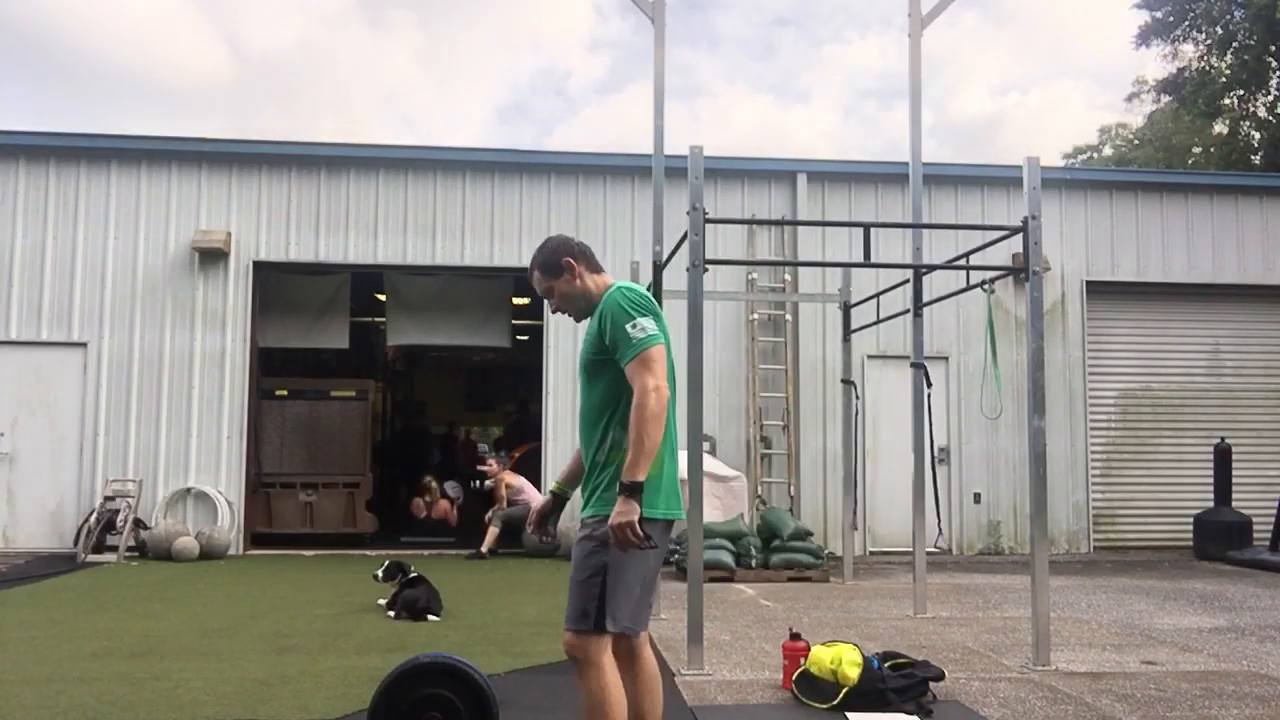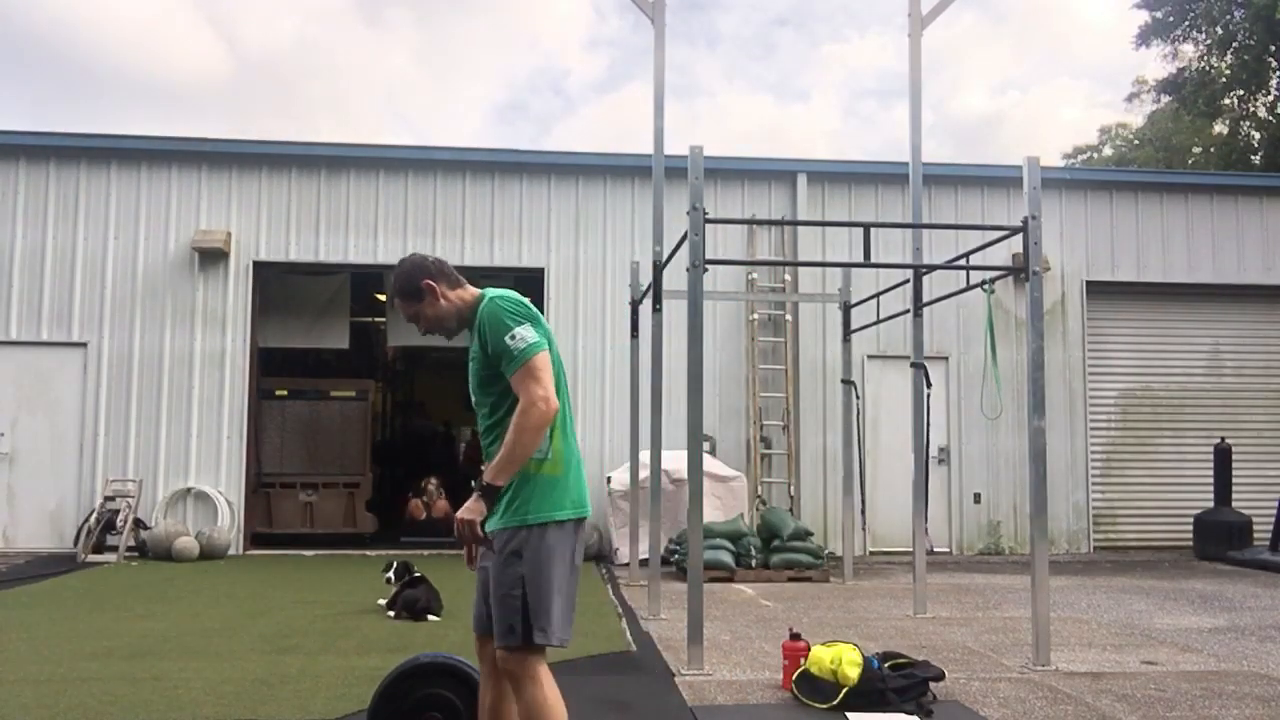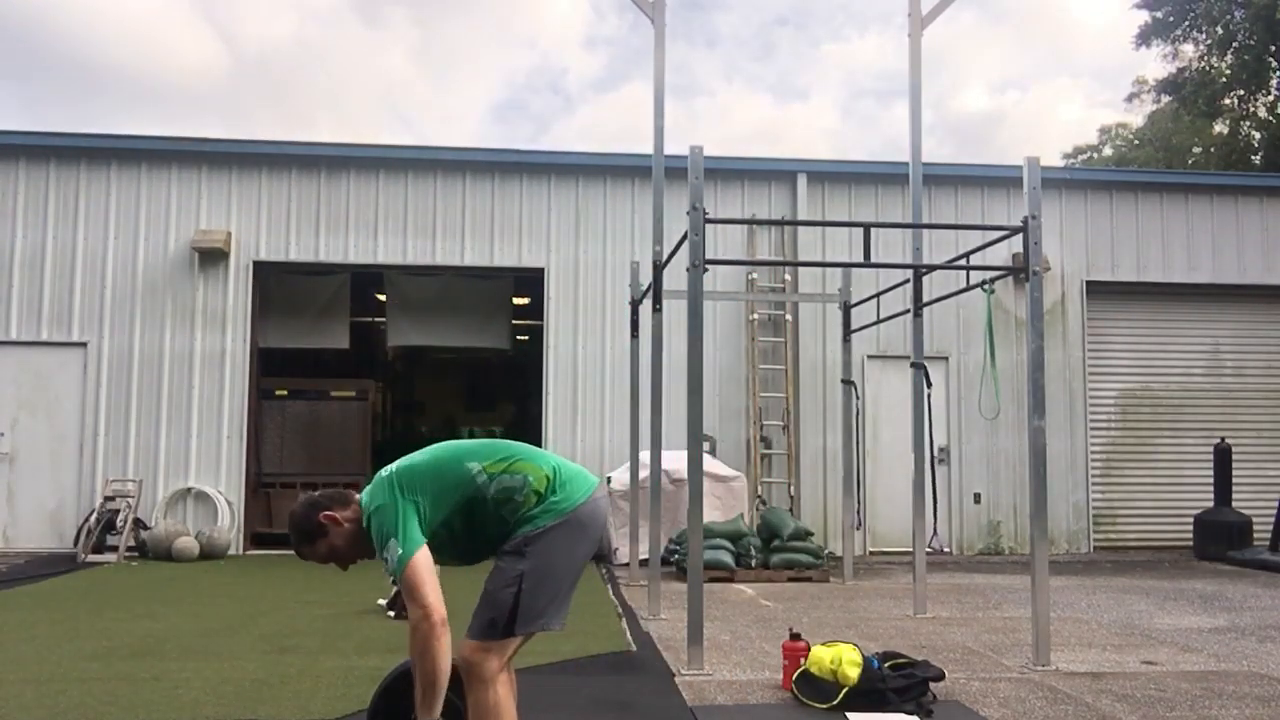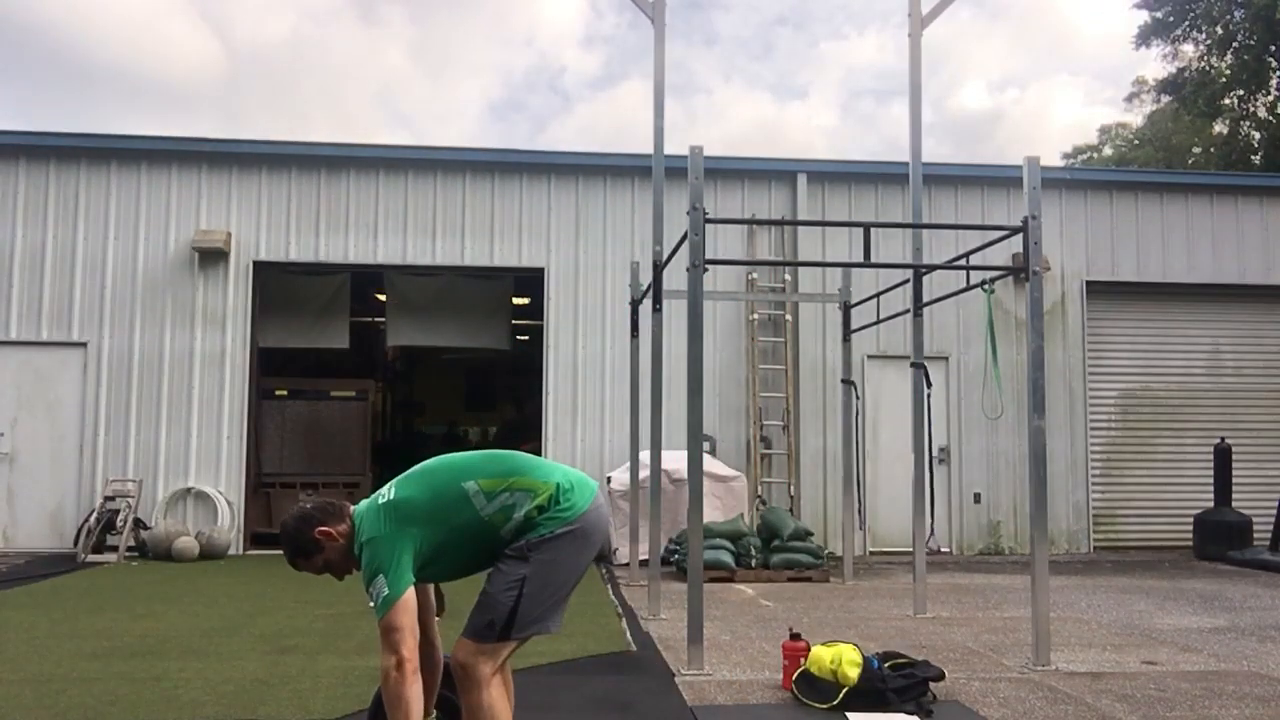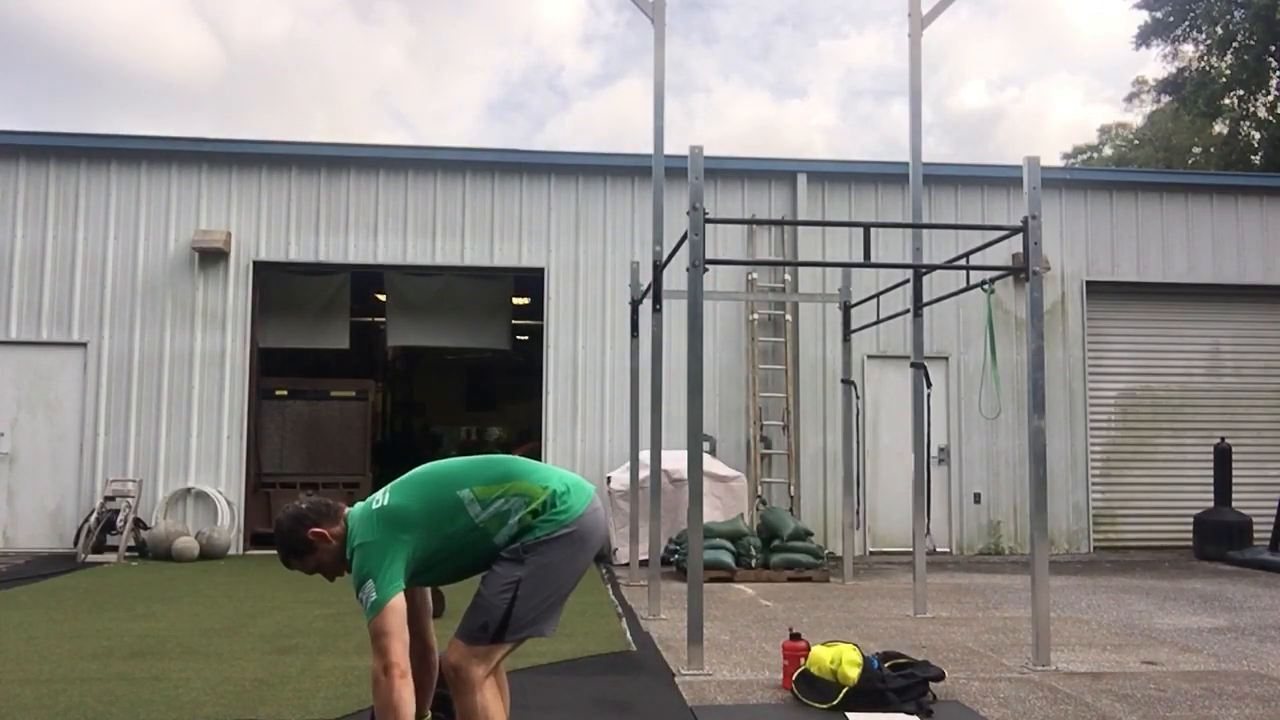
dt=1s
person 1, frame 1
left shoulder: (622, 302)
right shoulder: (609, 315)
left elbow: (652, 394)
left wrist: (628, 492)
right wrist: (557, 494)
left hip: (627, 504)
right hip: (624, 502)
left knee: (586, 642)
right knee: (627, 638)
person 1, frame 2
left shoulder: (499, 310)
right shoulder: (484, 328)
left elbow: (541, 402)
left wrist: (484, 493)
right wrist: (492, 499)
left hip: (537, 508)
right hip: (514, 509)
left knee: (521, 659)
right knee: (493, 652)
person 1, frame 3
left shoulder: (384, 507)
left elbow: (431, 618)
right elbow: (425, 620)
left hip: (562, 509)
right hip: (575, 504)
left knee: (481, 659)
right knee: (492, 653)
person 1, frame 4
left shoulder: (381, 537)
right shoulder: (394, 520)
left elbow: (401, 661)
right elbow: (423, 642)
left hip: (564, 516)
right hip: (575, 507)
left knee: (473, 662)
right knee: (488, 653)
person 1, frame 5
left shoulder: (372, 543)
right shoulder: (386, 524)
left elbow: (392, 667)
right elbow: (421, 645)
left hip: (559, 520)
right hip: (572, 509)
left knee: (465, 665)
right knee: (481, 655)
